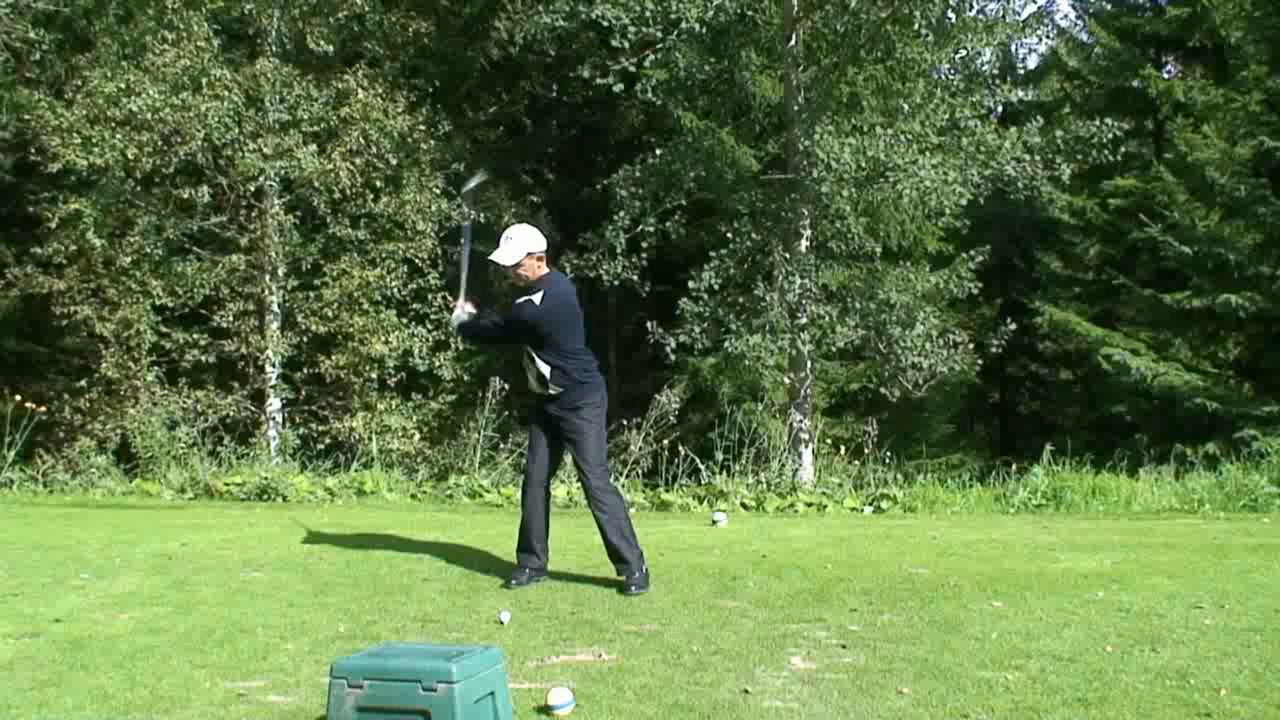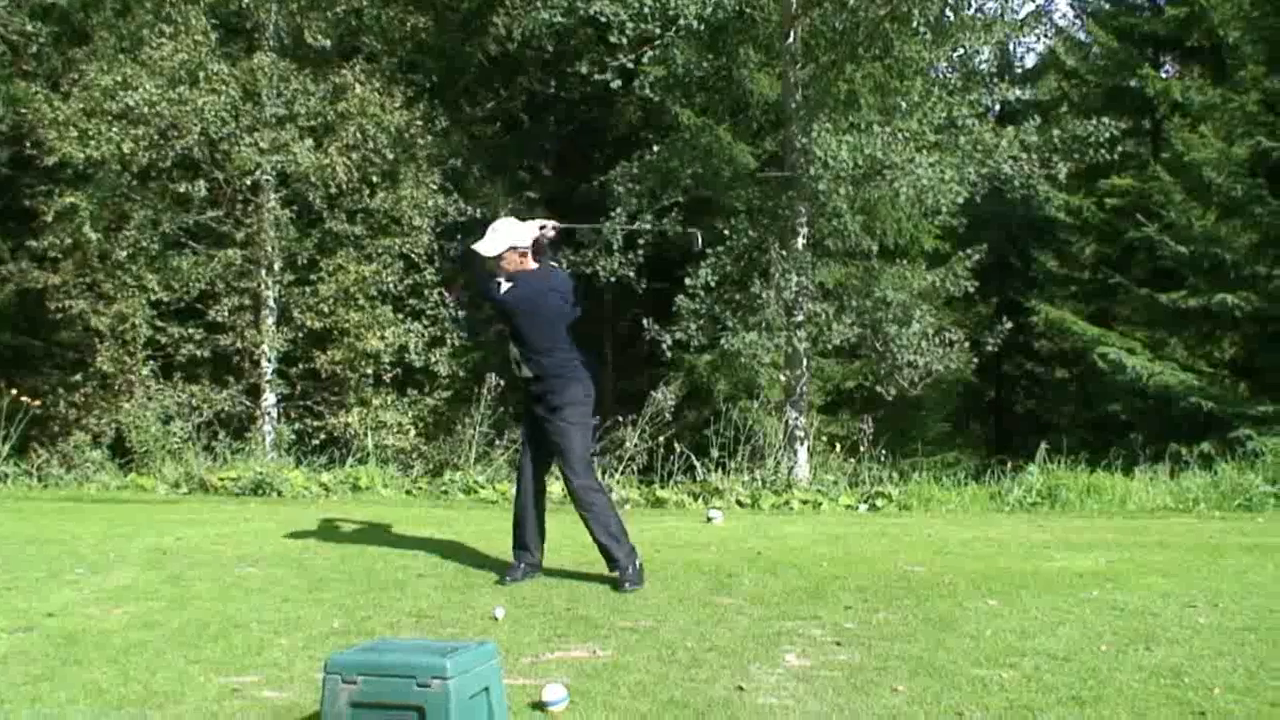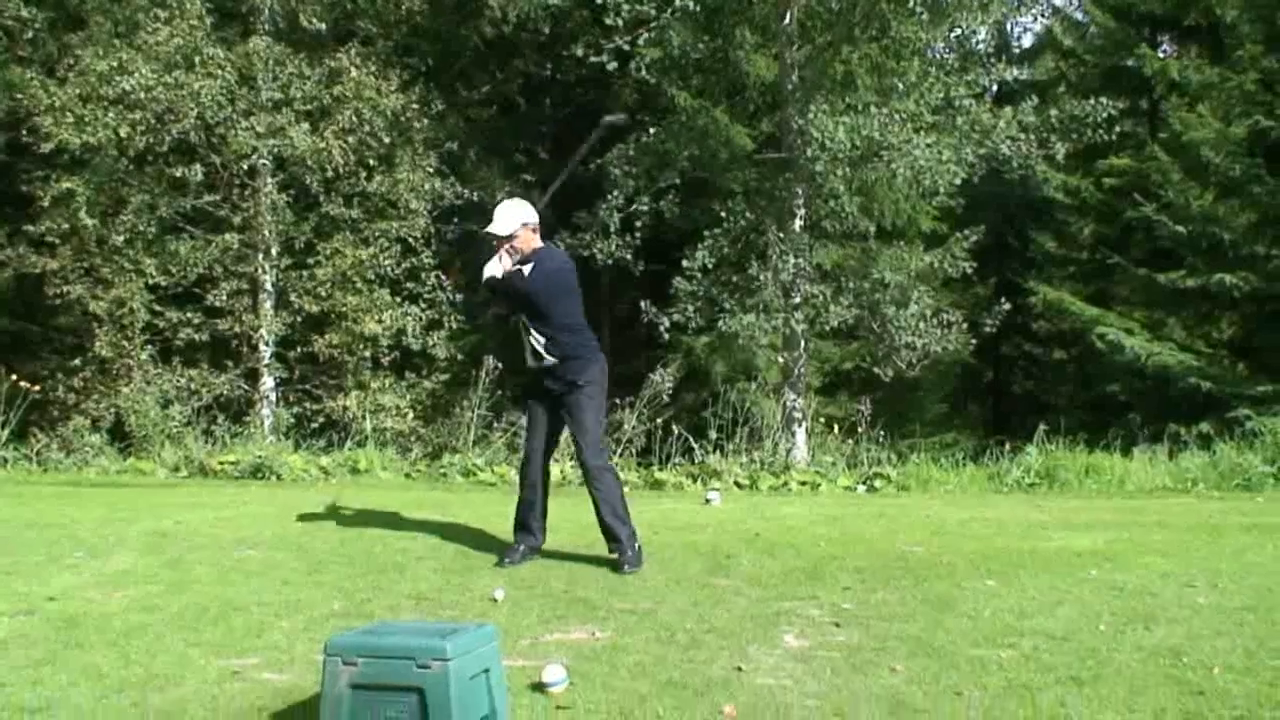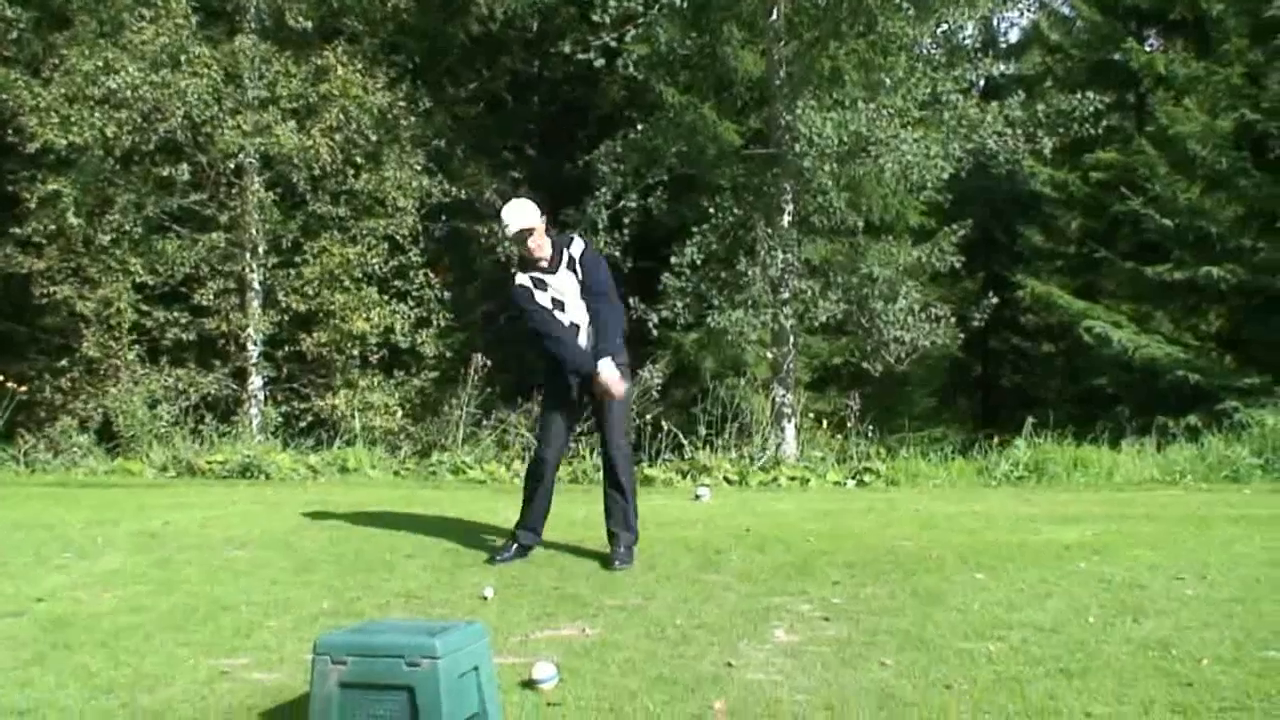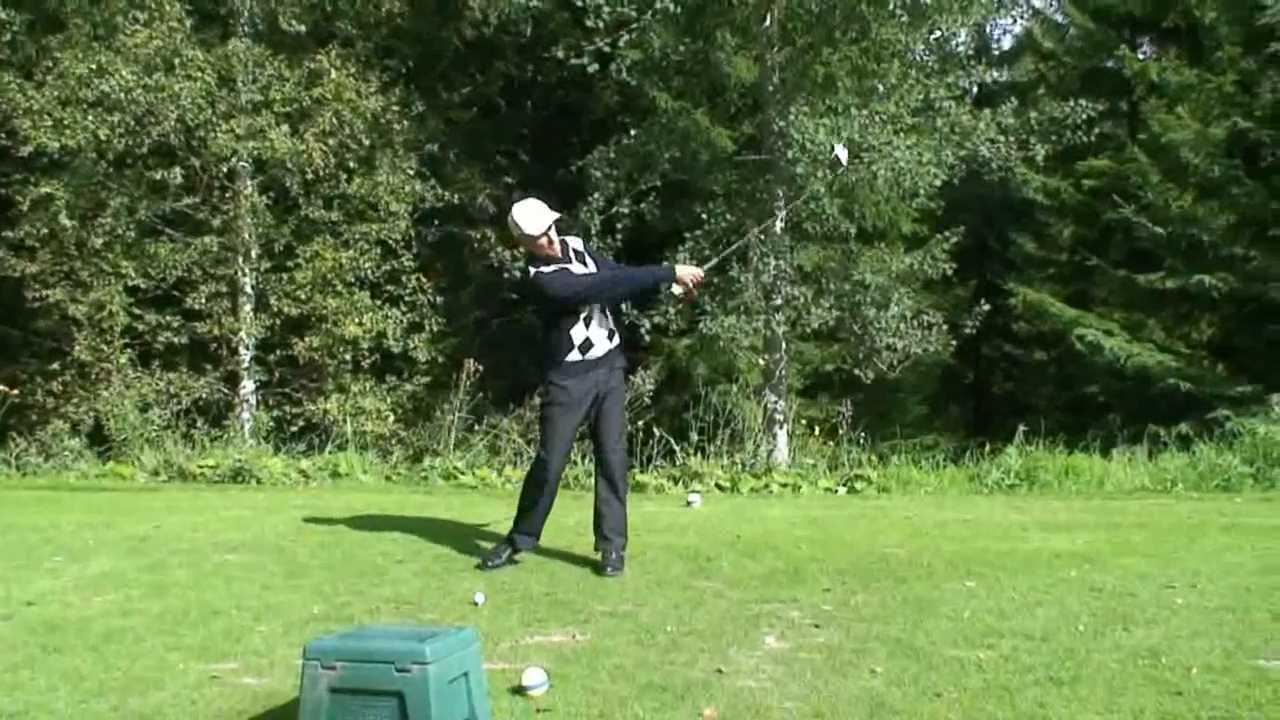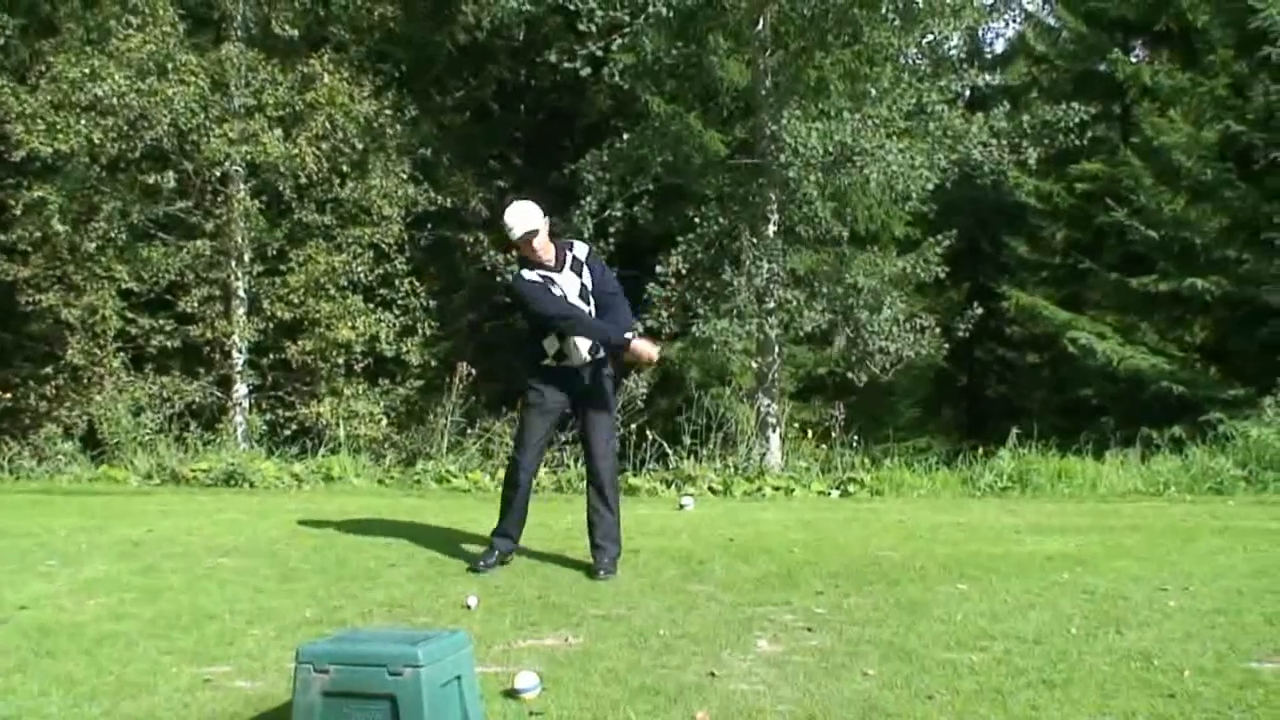
dt=0.3s
person 1, frame 1
left shoulder: (537, 308)
right shoulder: (555, 283)
left elbow: (495, 333)
right elbow: (507, 326)
left wrist: (463, 322)
right wrist: (476, 319)
left hip: (580, 400)
right hip: (550, 400)
left knee: (596, 483)
right knee: (534, 480)
left ankle: (633, 567)
right ankle: (532, 561)
person 1, frame 2
left shoulder: (510, 295)
right shoulder: (556, 277)
left elbow: (489, 280)
left wrist: (534, 238)
left hip: (565, 397)
right hip: (544, 394)
left knee: (580, 481)
right knee: (529, 476)
left ankle: (626, 562)
right ankle: (527, 558)
person 1, frame 3
left shoulder: (535, 275)
right shoulder: (542, 262)
left elbow: (495, 286)
left wrist: (496, 269)
left hip: (581, 376)
right hip: (546, 376)
left knee: (593, 461)
right knee: (533, 458)
left ankle: (625, 546)
right ankle: (528, 539)
person 1, frame 4
left shoulder: (579, 250)
right shoulder: (523, 283)
left elbow: (607, 305)
right elbow: (553, 332)
left wrist: (605, 360)
right wrist: (591, 370)
left hip: (608, 362)
right hip: (566, 370)
left knee: (617, 450)
right knee: (546, 455)
left ankle: (622, 539)
right ankle: (526, 536)
person 1, frame 5
left shoulder: (577, 246)
right shoulder: (543, 278)
left elbow: (620, 275)
right elbow: (605, 286)
left wrist: (667, 279)
right wrist: (669, 272)
left hip: (609, 366)
right hip: (567, 376)
left knee: (612, 457)
right knee: (550, 460)
left ankle: (611, 546)
right ankle: (519, 539)
person 1, frame 6
left shoulder: (581, 254)
right shoulder: (524, 282)
left elbow: (613, 301)
right elbow: (570, 319)
left wrist: (625, 342)
right wrist: (626, 341)
left hip: (595, 372)
right hip: (549, 379)
left knee: (602, 462)
right knee: (524, 461)
left ankle: (605, 550)
right ankle: (503, 542)
